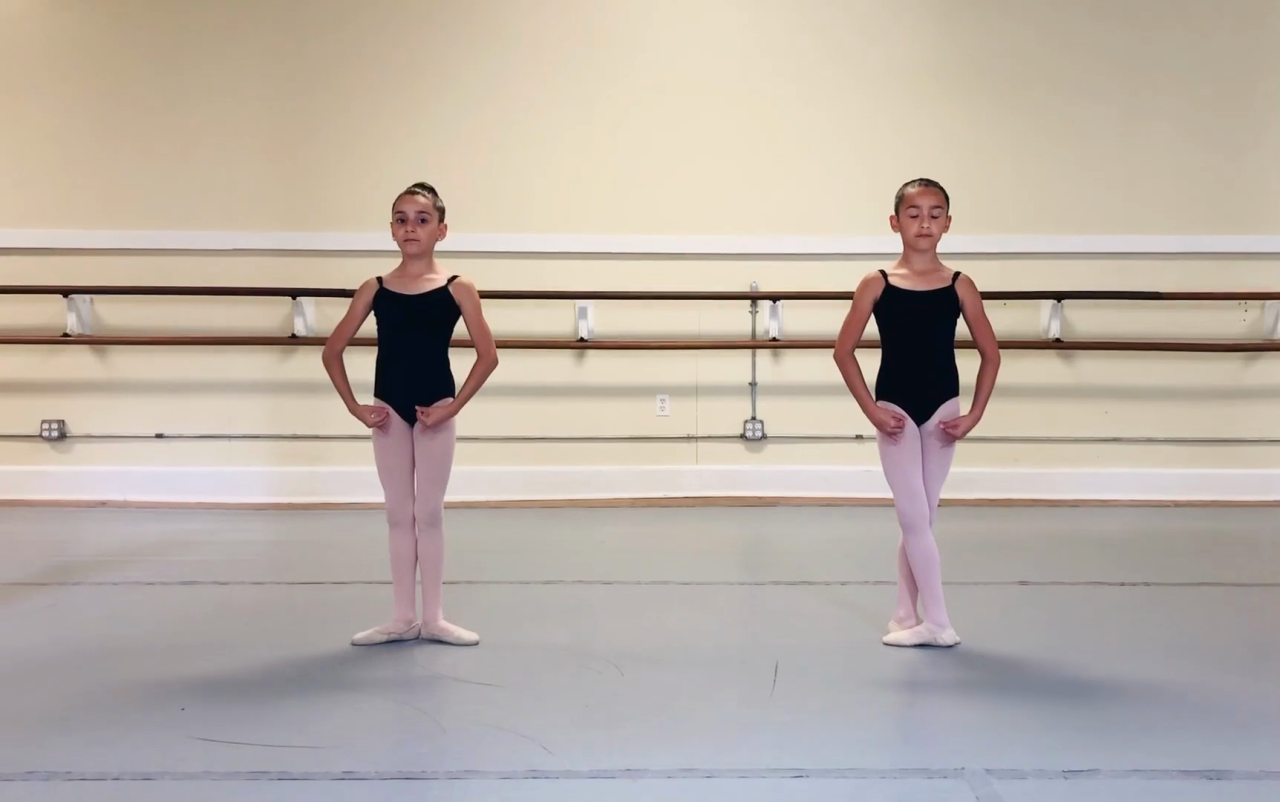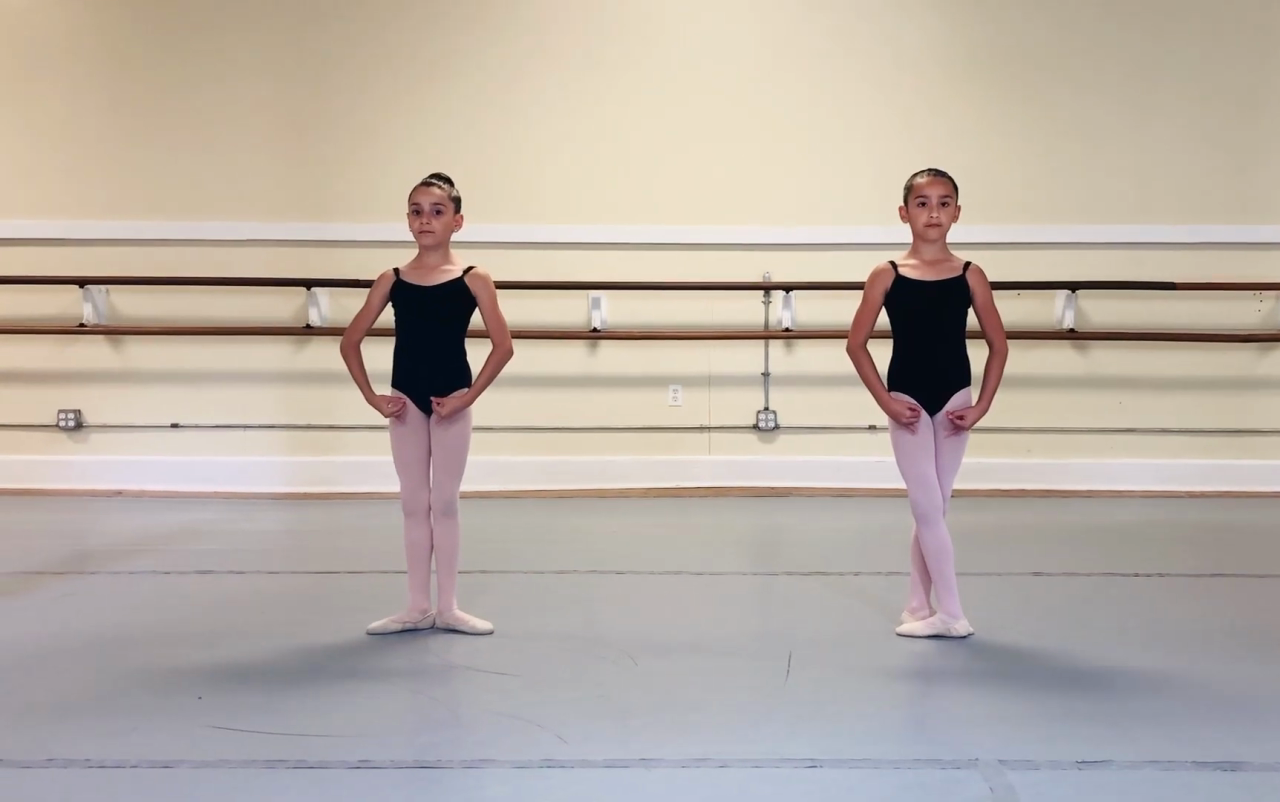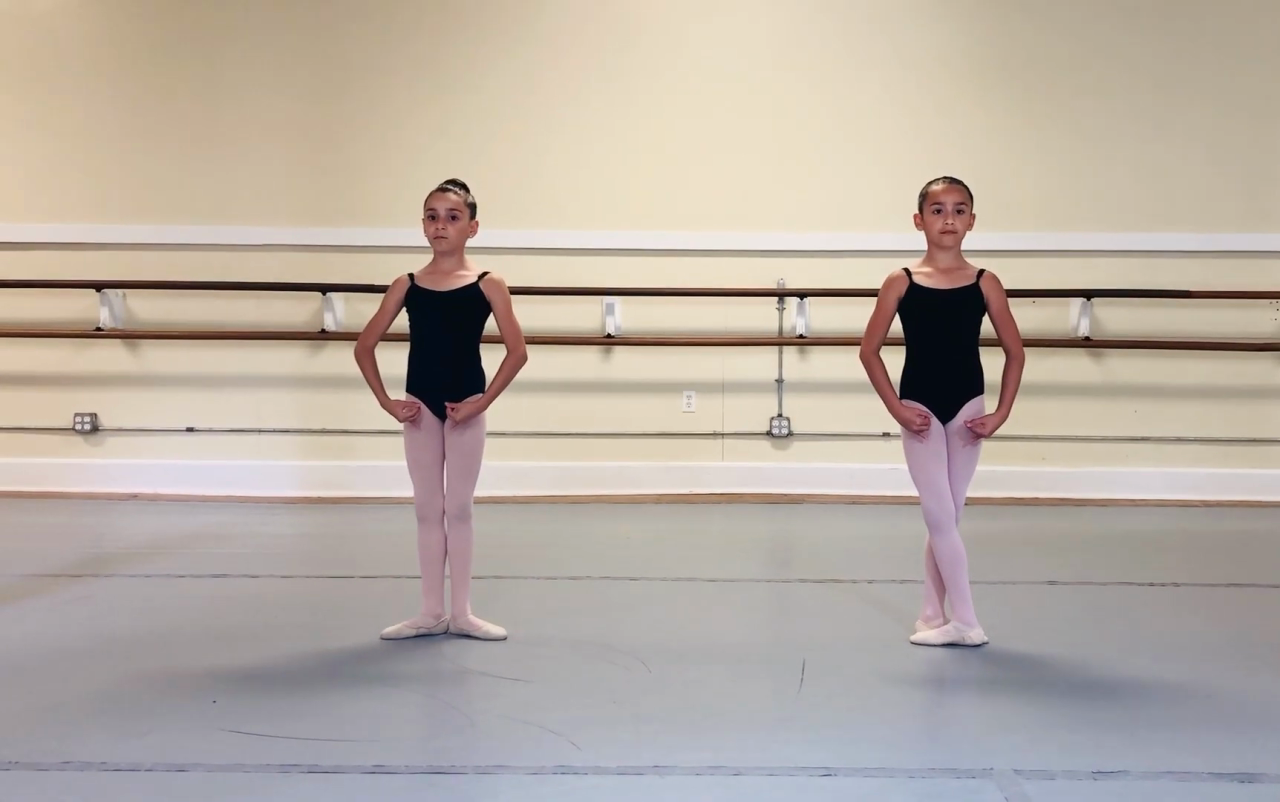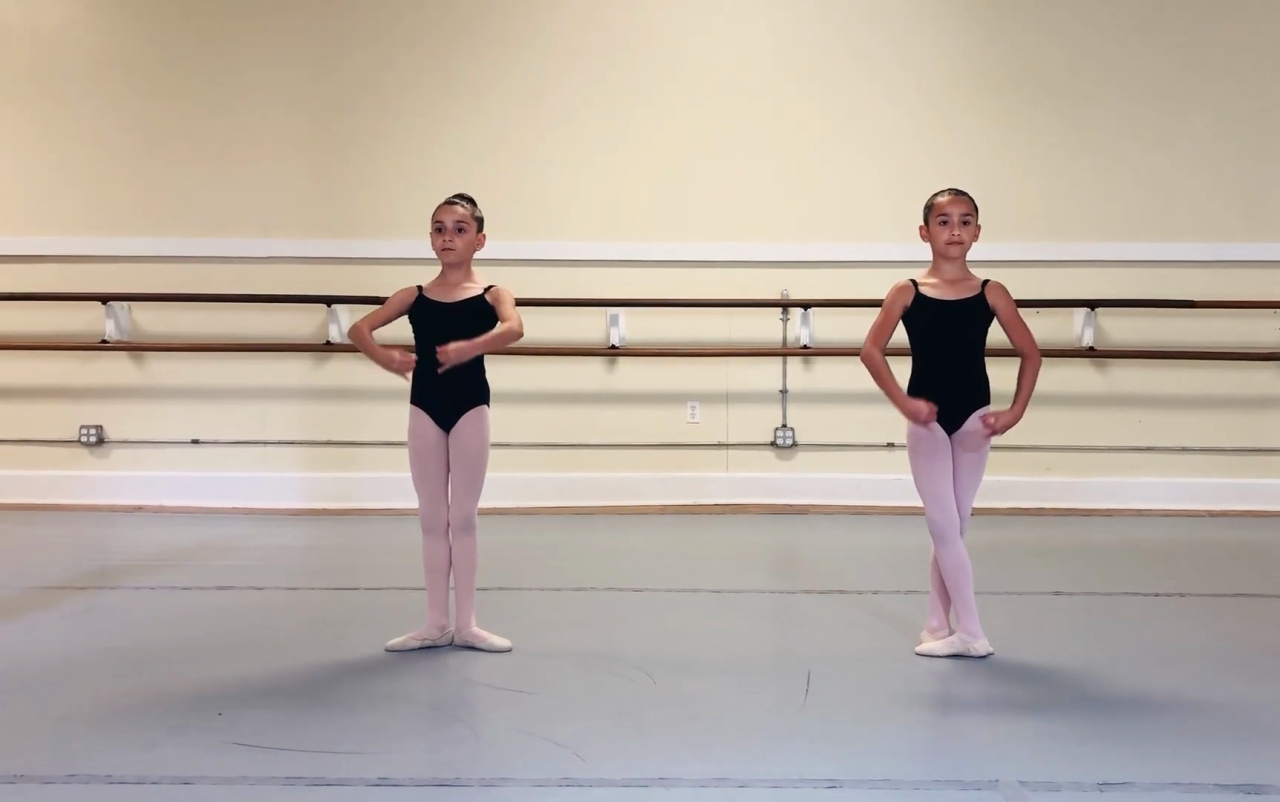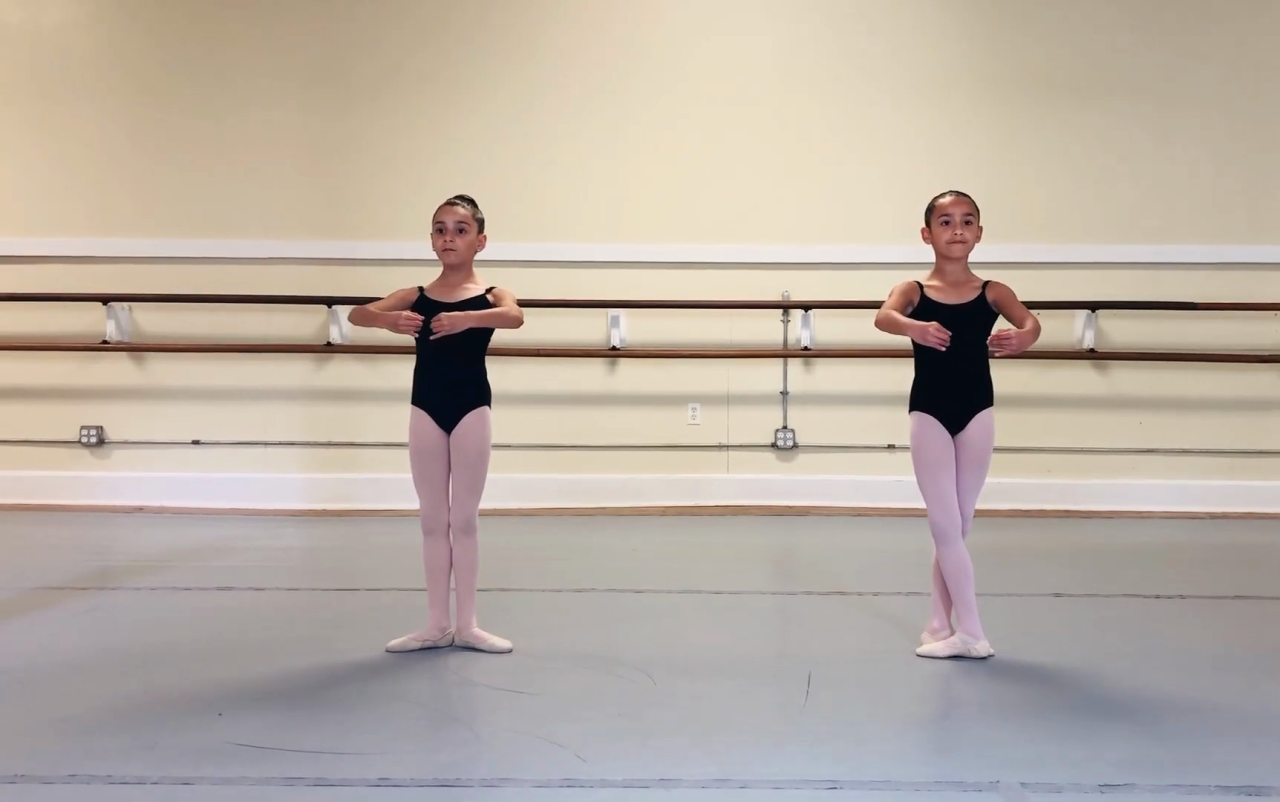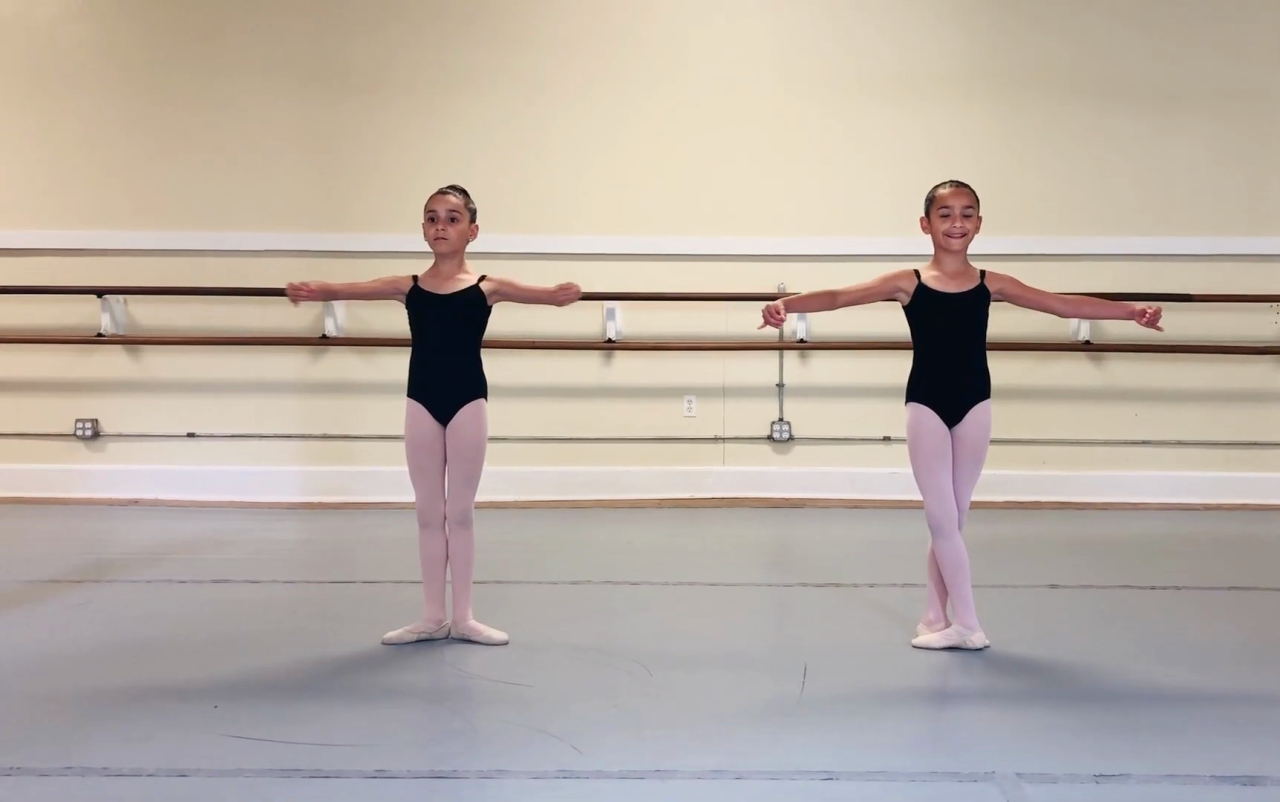
dt=0.7s
person 1, frame 1
left shoulder: (960, 285)
right shoulder: (877, 284)
left elbow: (990, 354)
right elbow: (844, 350)
left wrist: (975, 414)
right wrist: (870, 410)
left hip: (941, 409)
right hip: (896, 409)
left knee: (920, 520)
right knee: (914, 518)
left ankle: (905, 617)
right ankle: (936, 622)
person 1, frame 2
left shoulder: (970, 275)
right shoulder: (887, 275)
left elbow: (998, 345)
right elbow: (856, 343)
left wrist: (982, 405)
right wrist: (886, 402)
left hip: (954, 399)
right hip: (908, 400)
left knee: (935, 510)
right knee: (928, 509)
left ankle: (919, 607)
right ankle: (950, 613)
person 1, frame 3
left shoulder: (984, 283)
right shoulder: (900, 282)
left elbow: (1014, 351)
right elbow: (869, 349)
left wrist: (1002, 412)
right wrist: (896, 408)
left hip: (966, 407)
right hip: (920, 408)
left knee: (947, 518)
right knee: (939, 516)
left ankle: (933, 616)
right ankle: (964, 621)
person 1, frame 4
left shoulder: (991, 293)
right shoulder: (906, 293)
left elbow: (1030, 354)
right elbow: (871, 350)
left wrist: (1016, 410)
right wrist: (902, 402)
left hip: (974, 416)
right hip: (928, 417)
left knee: (954, 527)
right knee: (943, 526)
left ankle: (938, 626)
right ankle: (970, 631)
person 1, frame 5
left shoulder: (992, 293)
right shoulder: (913, 290)
left elbow: (1029, 322)
right elbow: (886, 317)
left wrist: (1022, 337)
right wrist: (910, 327)
left hip: (976, 413)
right hip: (929, 413)
left knee: (956, 527)
right knee: (945, 526)
left ankle: (940, 626)
right ankle: (970, 633)
person 1, frame 6
left shoulder: (991, 284)
right shoulder: (907, 282)
left elbow: (1064, 305)
right elbow: (838, 297)
left wrist: (1132, 311)
right wrist: (786, 304)
left hip: (974, 405)
right hip: (925, 404)
left knee: (952, 519)
right knee: (942, 519)
left ankle: (934, 618)
right ankle: (966, 623)
person 2, frame 1
left shoulder: (457, 288)
right shoulder: (375, 289)
left elbow: (488, 355)
right elbow: (332, 351)
left wrist: (454, 406)
right wrist: (355, 407)
left hip: (435, 411)
right hip: (389, 411)
left knee: (430, 514)
right knee: (399, 514)
left ankle: (432, 617)
right ankle: (403, 617)
person 2, frame 2
left shoulder: (473, 279)
right shoulder: (391, 280)
left elbow: (503, 346)
right elbow: (349, 342)
left wrist: (469, 396)
right wrist: (372, 397)
left hip: (451, 402)
right hip: (406, 401)
left knee: (445, 503)
right knee: (414, 504)
left ankle: (447, 606)
right ankle: (418, 606)
person 2, frame 3
left shoulder: (488, 285)
right shoulder: (406, 285)
left elbow: (517, 351)
right elbow: (364, 346)
left wrist: (484, 401)
right wrist: (386, 401)
left hip: (466, 405)
right hip: (420, 405)
left knee: (459, 508)
right knee: (427, 509)
left ankle: (461, 612)
right ankle: (431, 611)
person 2, frame 4
left shoulder: (492, 295)
right shoulder: (414, 296)
left elbow: (514, 328)
right elbow: (358, 328)
left wrist: (471, 347)
right wrist: (382, 354)
left hip: (470, 409)
right hip: (424, 410)
left knee: (464, 519)
right knee: (432, 519)
left ankle: (466, 623)
right ankle: (436, 623)
person 2, frame 5
left shoulder: (491, 296)
right shoulder: (415, 297)
left elbow: (515, 316)
right elbow: (357, 314)
left wrist: (466, 319)
right wrist: (388, 320)
left hip: (472, 410)
right hip: (426, 410)
left knee: (464, 520)
right knee: (433, 520)
left ankle: (467, 625)
right ankle: (437, 624)
person 2, frame 6
left shoulder: (487, 287)
right shoulder: (407, 286)
left elbow: (547, 294)
right elbow: (341, 288)
left wrist: (563, 293)
right wrist: (307, 289)
left hip: (468, 402)
right hip: (422, 403)
left knee: (461, 512)
right knee: (428, 512)
left ankle: (463, 616)
right ankle: (433, 616)
